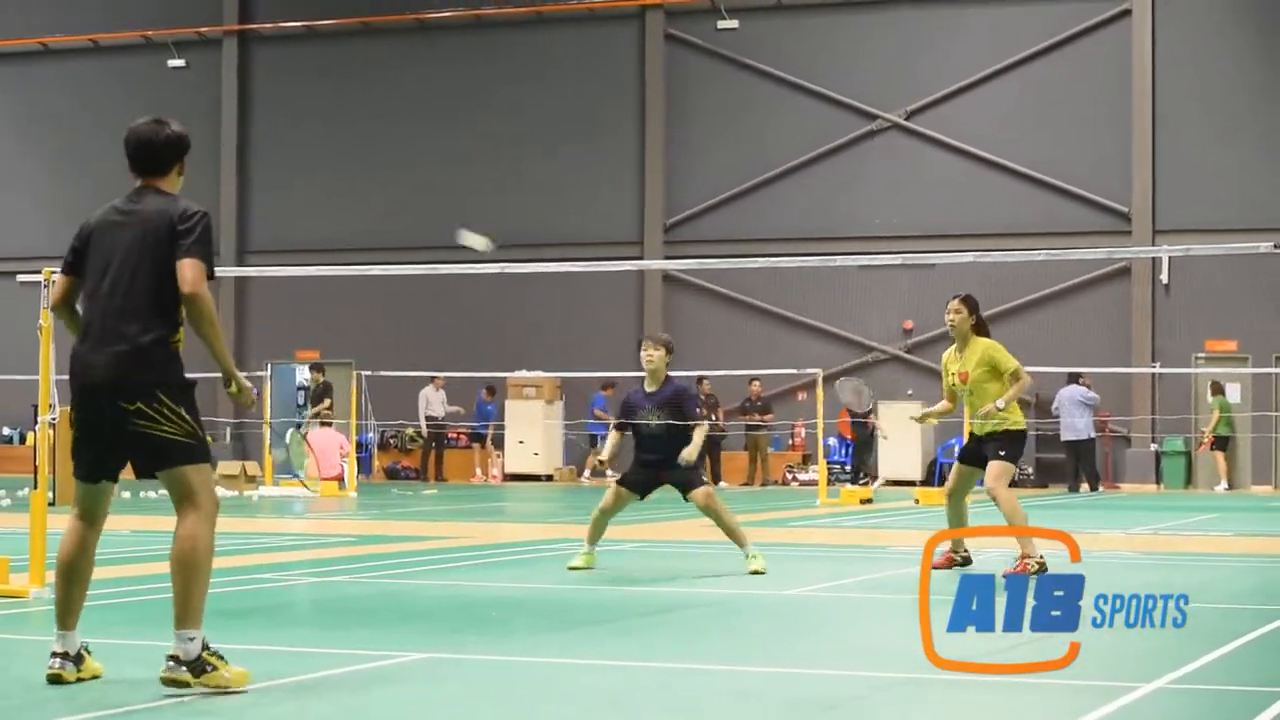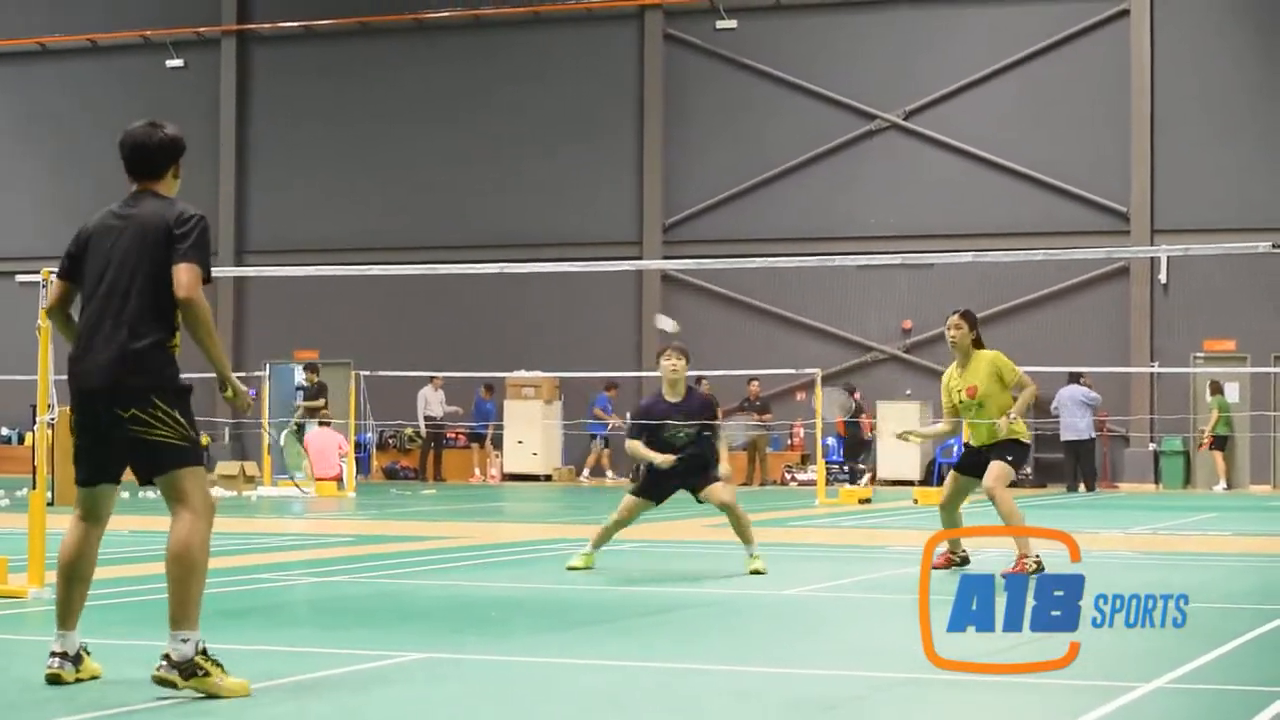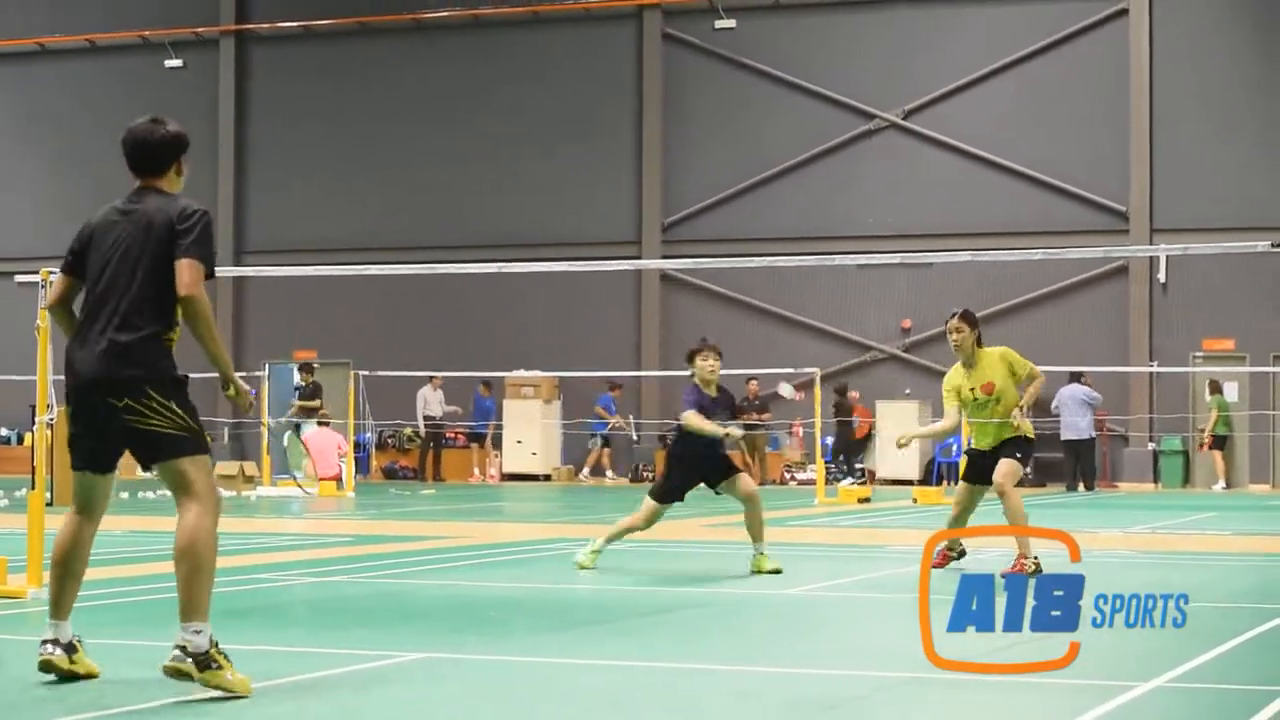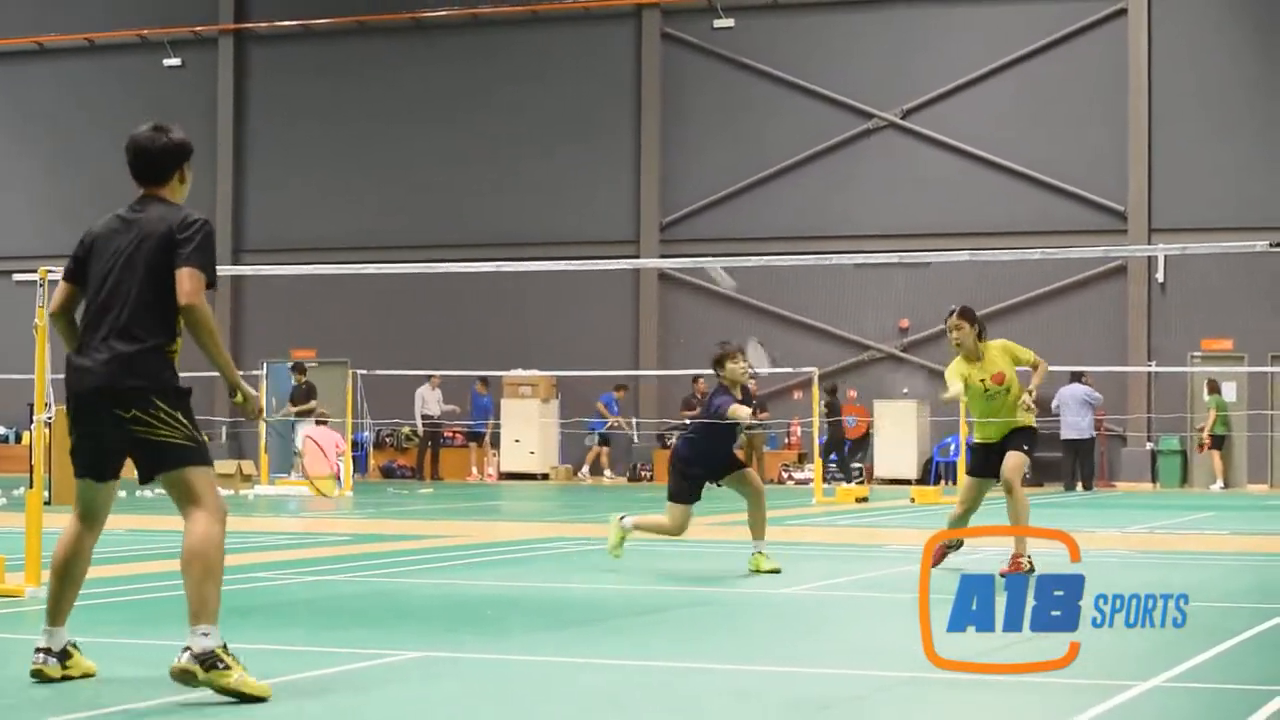
dt=0.1s
person 1, frame 1
left shoulder: (98, 221)
right shoulder: (187, 216)
left elbow: (60, 301)
right elbow: (192, 290)
right wrist: (230, 370)
left hip: (89, 377)
right hip: (149, 375)
left knee: (87, 513)
right knee: (198, 503)
left ankle: (66, 651)
right ankle: (188, 652)
person 1, frame 2
left shoulder: (95, 225)
right shoulder: (184, 219)
left elbow: (55, 305)
right elbow: (187, 294)
right wrist: (227, 374)
left hip: (89, 383)
right hip: (146, 381)
left knee: (90, 515)
right knee: (193, 506)
left ankle: (65, 650)
right ankle: (182, 653)
person 1, frame 3
left shoulder: (99, 221)
right shoulder: (187, 215)
left elbow: (57, 301)
right elbow: (189, 292)
right wrist: (228, 373)
left hip: (85, 375)
right hip: (141, 373)
left knee: (85, 507)
right knee: (200, 497)
left ankle: (58, 640)
right ankle: (195, 644)
person 1, frame 4
left shoulder: (101, 229)
right shoulder: (189, 225)
left elbow: (58, 311)
right elbow: (190, 301)
right wrist: (234, 380)
left hip: (86, 386)
right hip: (143, 384)
left knee: (88, 515)
right knee: (205, 507)
left ankle: (53, 647)
right ankle: (203, 648)
person 2, frame 1
left shoulder: (988, 348)
right shoulder: (948, 358)
left elbow: (1024, 379)
right elbow: (950, 402)
left wrist: (999, 404)
right wrist: (929, 413)
left hip: (1007, 430)
right hip: (980, 433)
left knee: (994, 488)
right knee: (952, 492)
left ankle: (1031, 557)
right ankle: (957, 551)
person 2, frame 2
left shoulder: (993, 360)
right shoulder: (949, 378)
left elbow: (1030, 388)
right elbow: (949, 425)
left wrist: (1012, 415)
right wrist: (917, 432)
left hip: (1011, 441)
right hip: (977, 444)
left knee: (993, 488)
right knee: (947, 502)
left ankle: (1028, 558)
right ankle: (955, 552)
person 2, frame 3
left shoulder: (1001, 355)
right shoulder: (952, 378)
left elbow: (1038, 378)
right elbow: (950, 422)
left wrist: (1022, 407)
right wrist: (915, 434)
left hip: (1017, 437)
right hip: (982, 446)
left knee: (1002, 484)
right knee: (959, 513)
left ankle: (1027, 558)
right ankle: (952, 548)
person 2, frame 4
left shoulder: (1002, 347)
right shoulder: (955, 368)
left elbow: (1040, 364)
right elbow: (956, 393)
left wrist: (1030, 392)
right wrist: (952, 395)
left hip: (1020, 428)
right hip: (984, 440)
left knee: (1010, 479)
right knee: (965, 508)
left ankle: (1021, 557)
right ankle: (949, 540)
person 3, frame 1
left shoulder: (679, 391)
right shoulder: (632, 398)
left elbow: (701, 424)
right elbow: (618, 430)
left wrist: (694, 447)
right wrist: (606, 453)
left hip: (679, 462)
right hip: (646, 464)
left knee: (709, 504)
right knee: (606, 507)
left ankle: (751, 554)
right ankle: (588, 552)
person 3, frame 2
left shoulder: (702, 400)
right shoulder: (648, 406)
left elbow: (717, 434)
right elbow: (631, 443)
left wrist: (723, 463)
right wrist: (654, 457)
left hip: (698, 467)
right hip: (661, 470)
left knee: (728, 502)
right knee: (622, 516)
left ankle: (753, 555)
right ankle: (589, 551)
person 3, frame 3
left shoulder: (726, 396)
right shoulder: (691, 396)
right elbow: (688, 420)
right wrist: (723, 431)
left hip: (714, 461)
right hip: (681, 465)
left knee: (751, 493)
right knee: (644, 519)
left ankle: (760, 555)
right ankle: (597, 546)
person 3, frame 4
left shoulder: (745, 393)
right shoulder: (721, 397)
right elbow: (733, 410)
right wrist: (749, 415)
left hip: (717, 455)
right hip: (688, 460)
left knee: (756, 490)
right knee: (675, 527)
left ankle: (759, 554)
right ankle: (625, 523)
